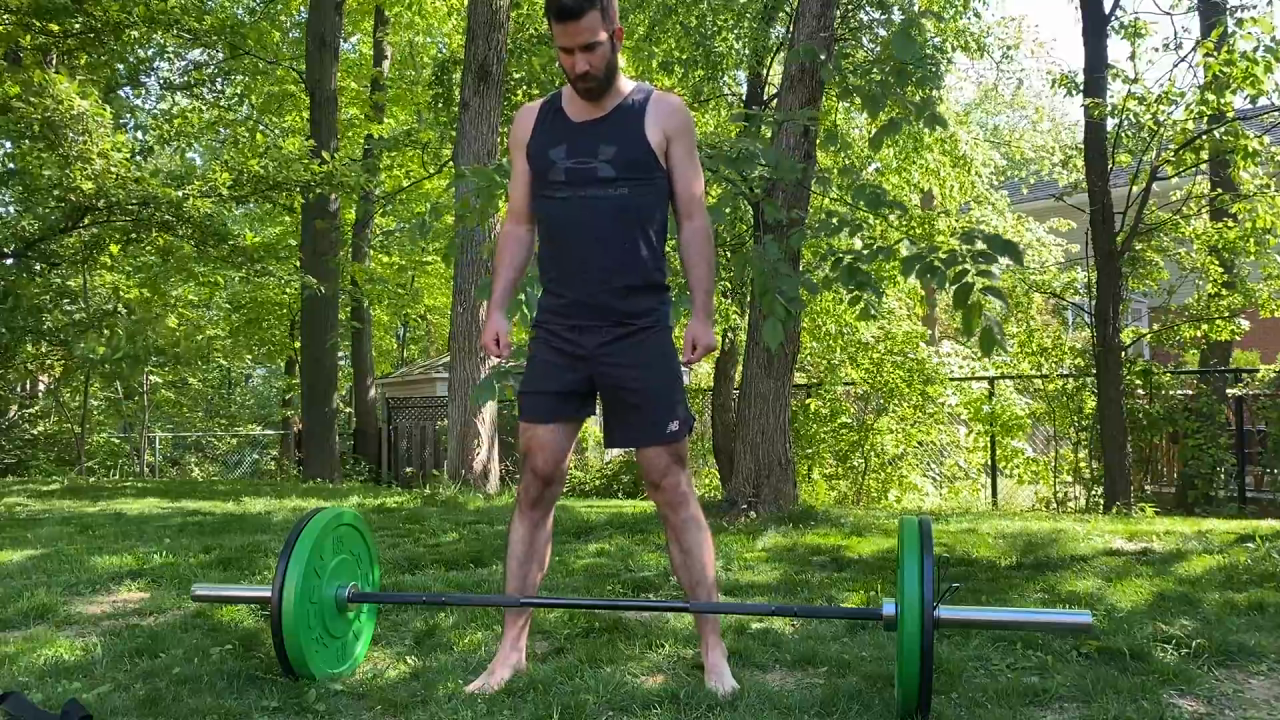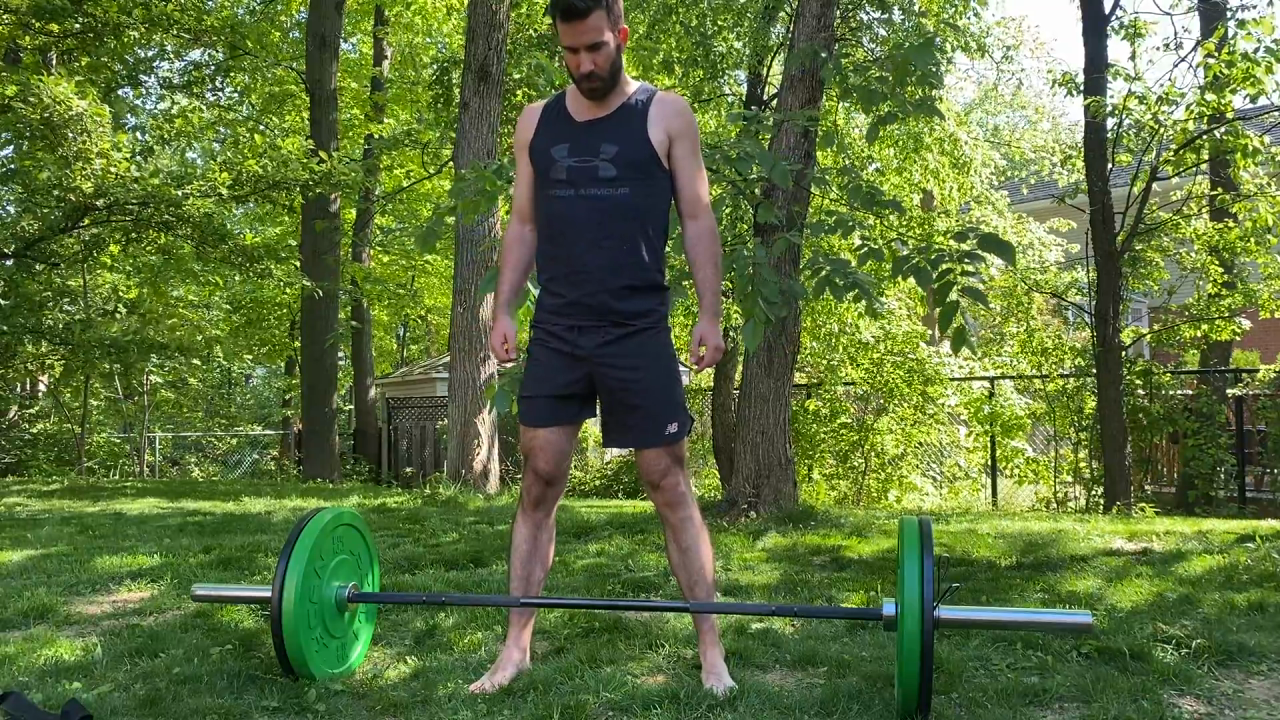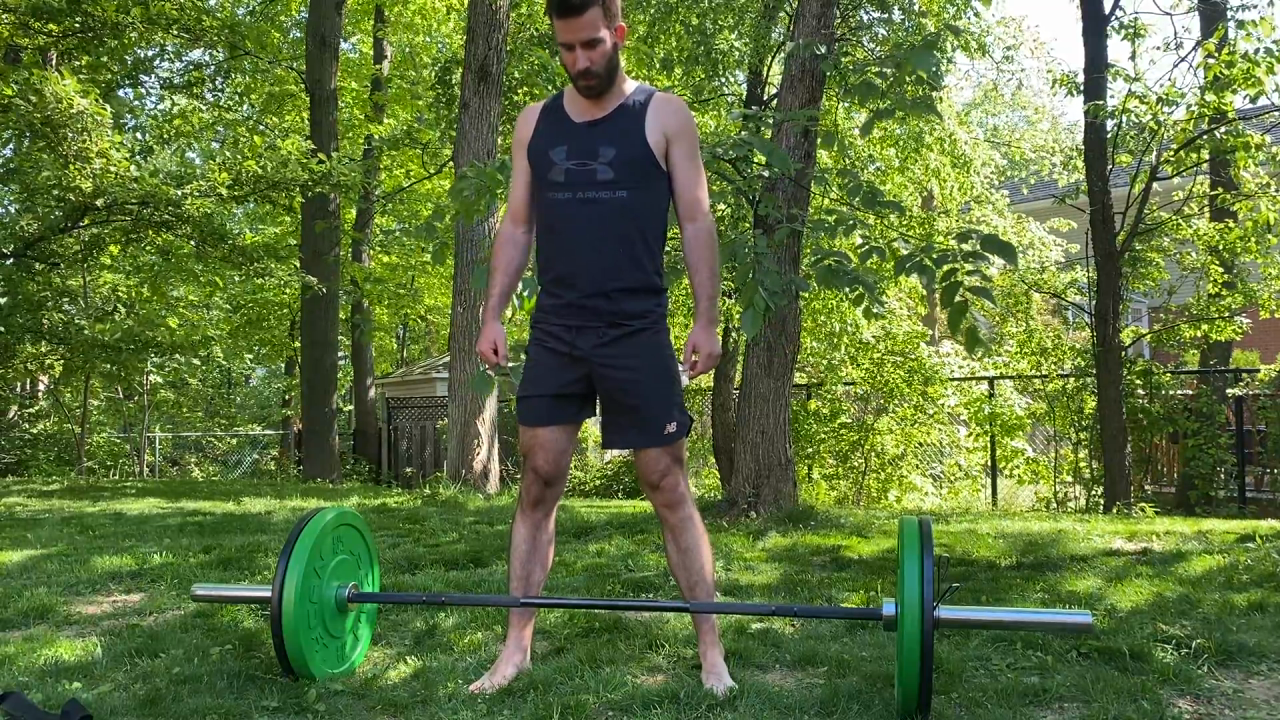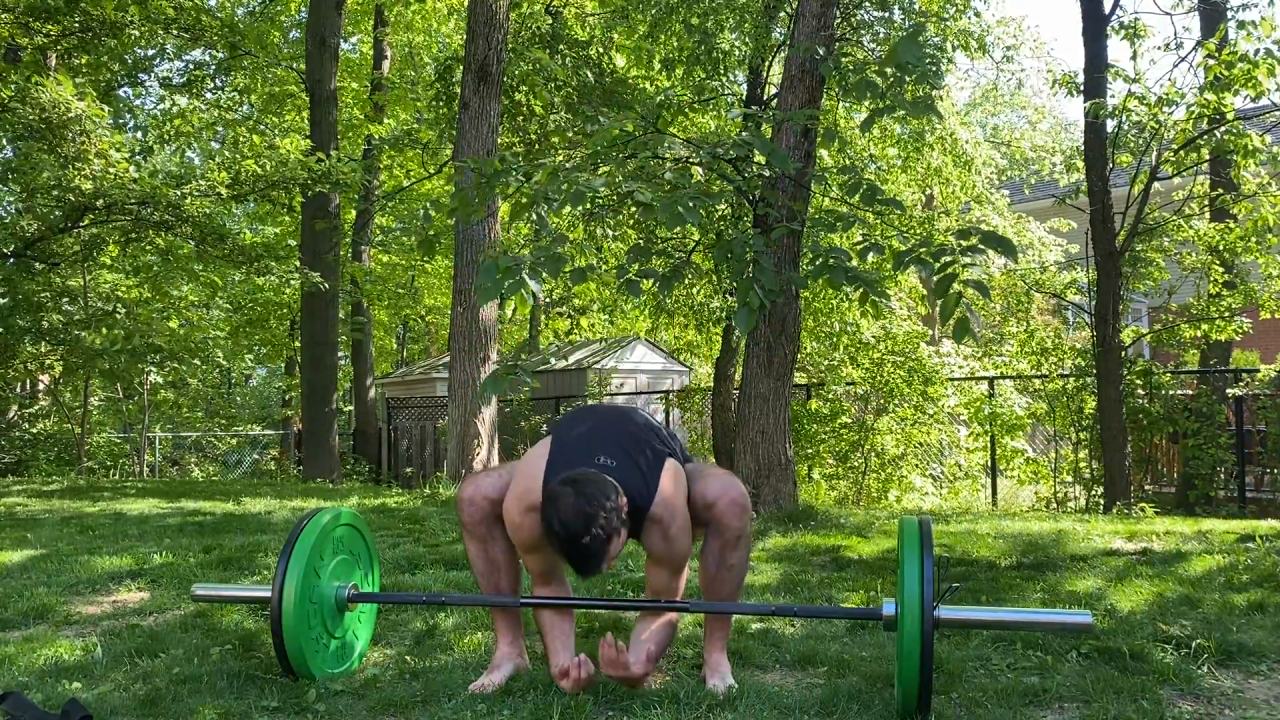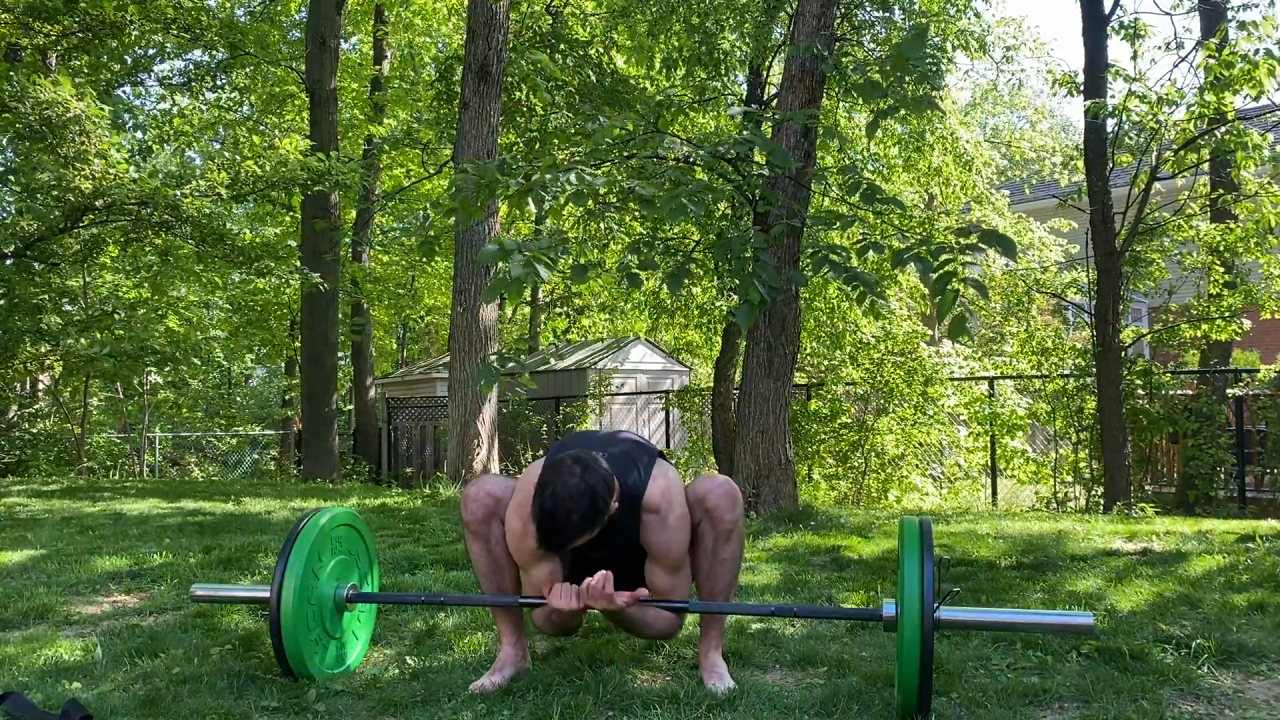
dt=1s
person 1, frame 1
left shoulder: (663, 114)
right shoulder: (532, 121)
left elbow: (692, 218)
right elbow: (519, 222)
left wrist: (702, 312)
right wrist: (496, 307)
left hip: (640, 333)
right hip: (556, 333)
left knee: (672, 488)
right knee: (536, 484)
left ankle: (713, 649)
right ankle: (511, 647)
person 1, frame 2
left shoulder: (666, 113)
right shoulder: (536, 120)
left elbow: (698, 217)
right elbow: (523, 223)
left wrist: (710, 314)
right wrist: (503, 310)
left hip: (639, 334)
right hip: (554, 334)
left knee: (670, 487)
right knee: (537, 486)
left ankle: (710, 649)
right ankle: (515, 646)
person 1, frame 3
left shoulder: (664, 116)
right shoulder: (535, 122)
left elbow: (697, 223)
right elbow: (515, 225)
left wrist: (706, 322)
right wrist: (491, 315)
left hip: (638, 334)
right hip: (553, 336)
left knee: (670, 492)
right knee: (537, 490)
left ankle: (709, 649)
right ankle: (516, 646)
person 1, frame 4
left shoulder: (665, 506)
right shoulder: (525, 503)
left elbow: (662, 603)
right elbow: (547, 583)
left wrist: (639, 663)
right wrist: (561, 661)
left hip: (652, 477)
left knee: (730, 502)
right knee: (475, 498)
left ankle: (715, 653)
right ankle: (510, 648)
person 1, frame 5
left shoulder: (661, 501)
right shoulder: (527, 501)
left elbow: (671, 616)
right elbow: (542, 612)
left wrist: (620, 612)
right wrist: (561, 615)
left hip: (652, 554)
left knee: (720, 495)
right knee: (480, 497)
left ankle: (711, 653)
right ankle: (512, 650)
